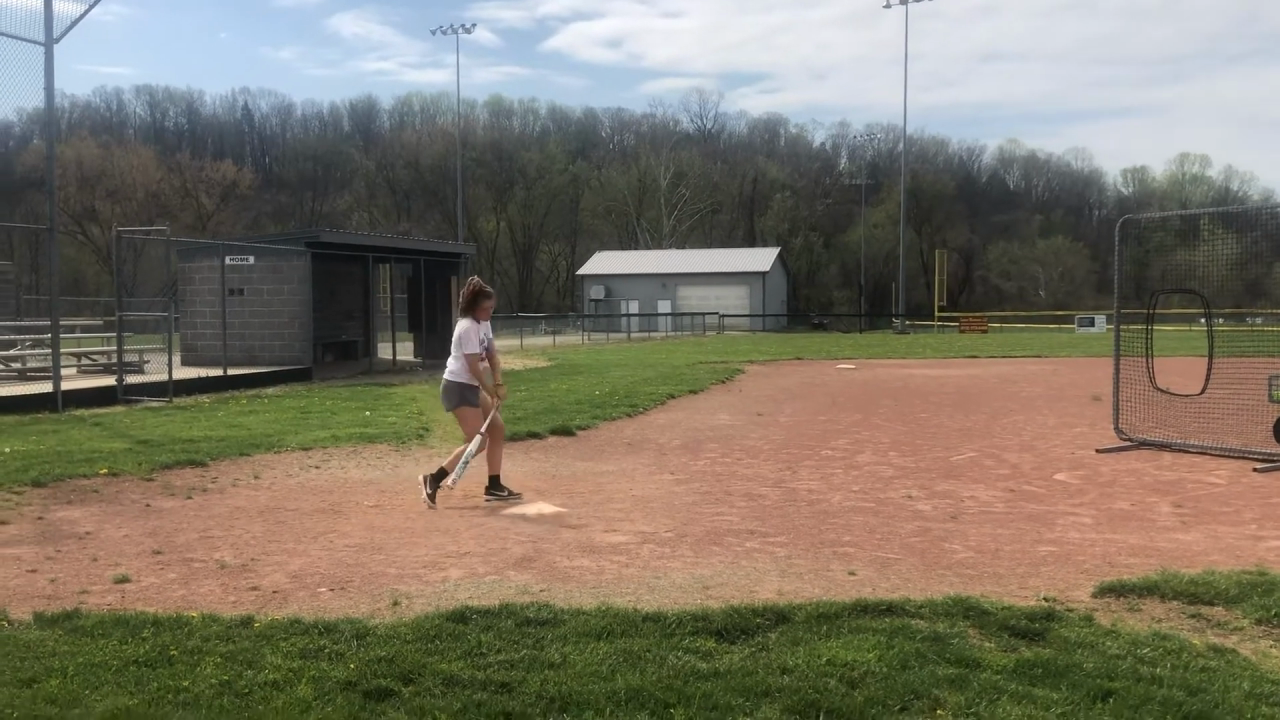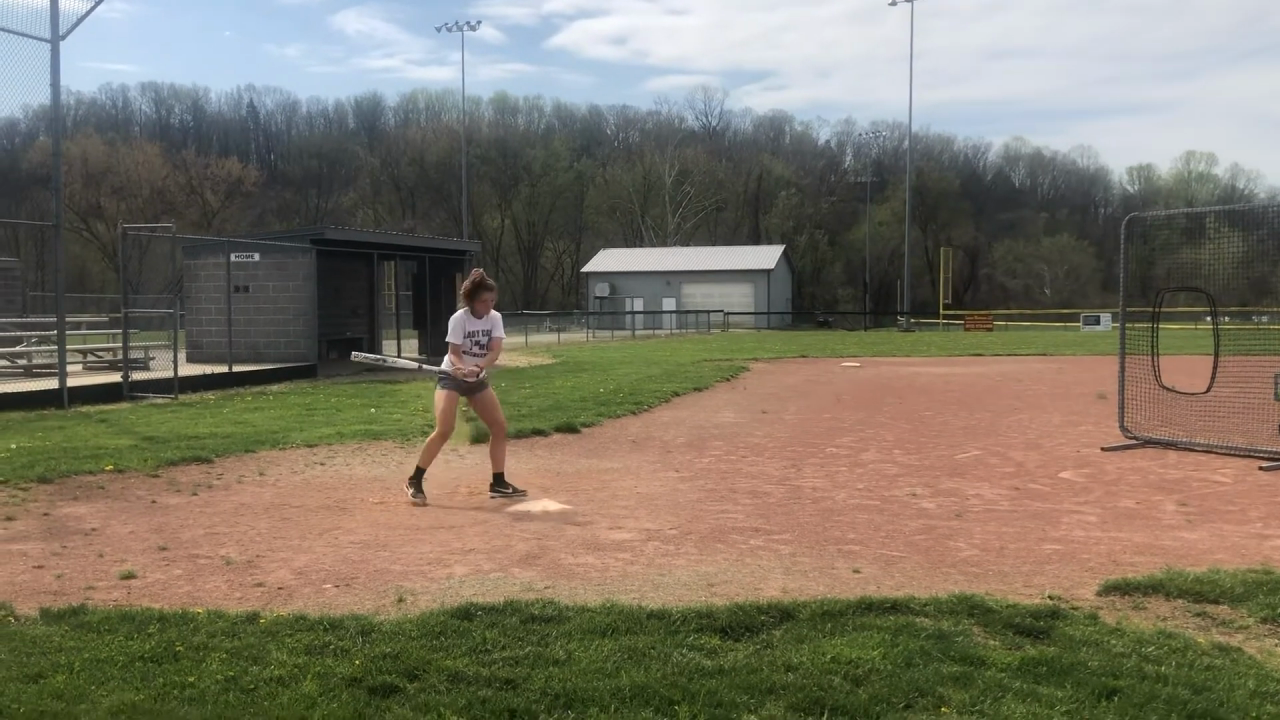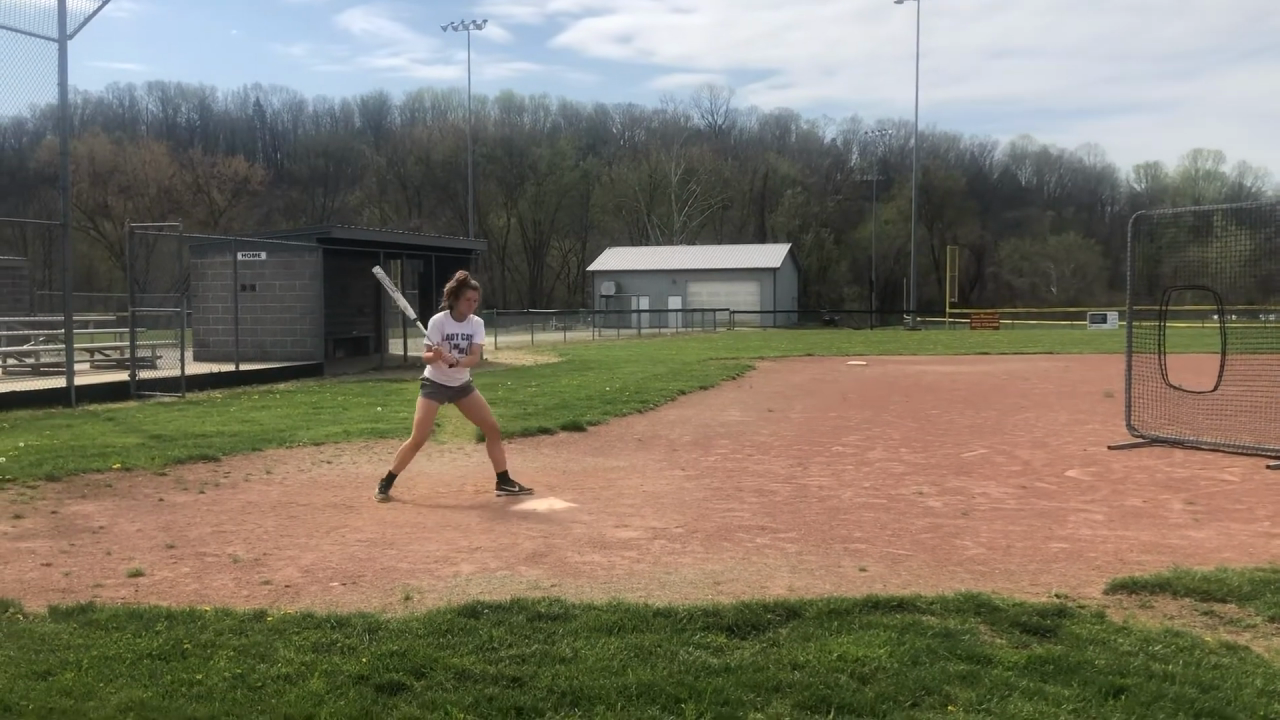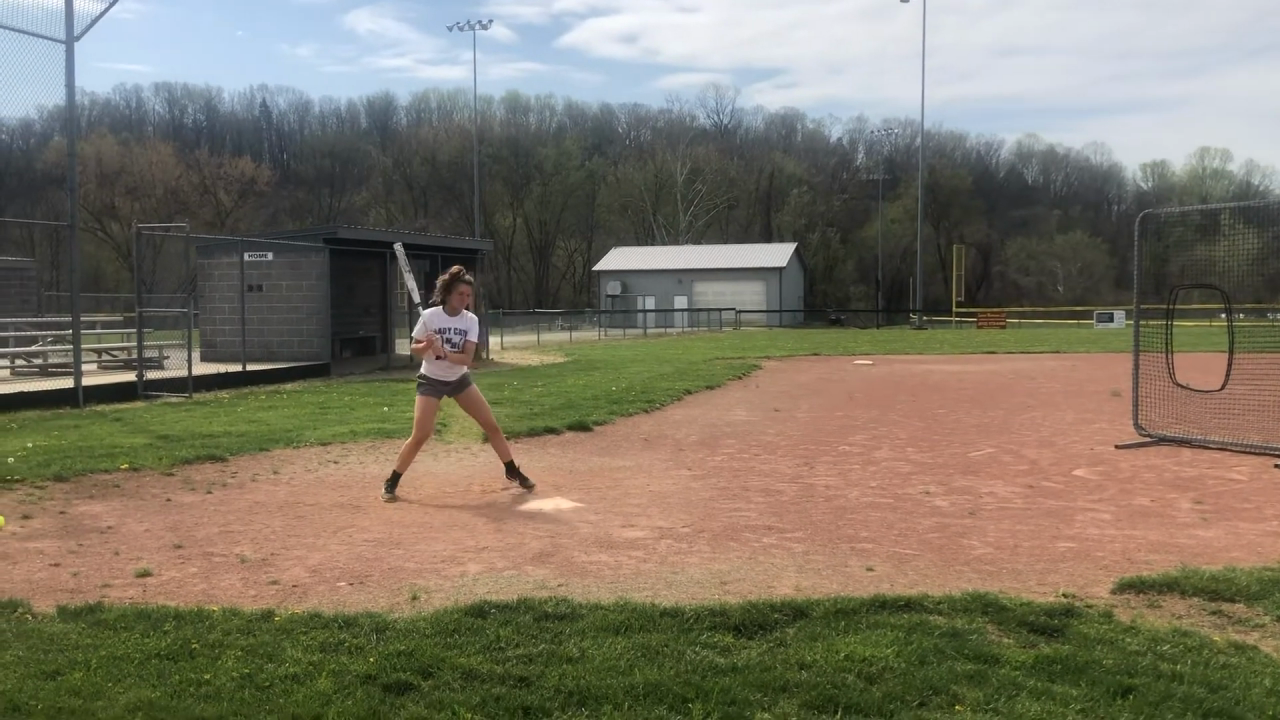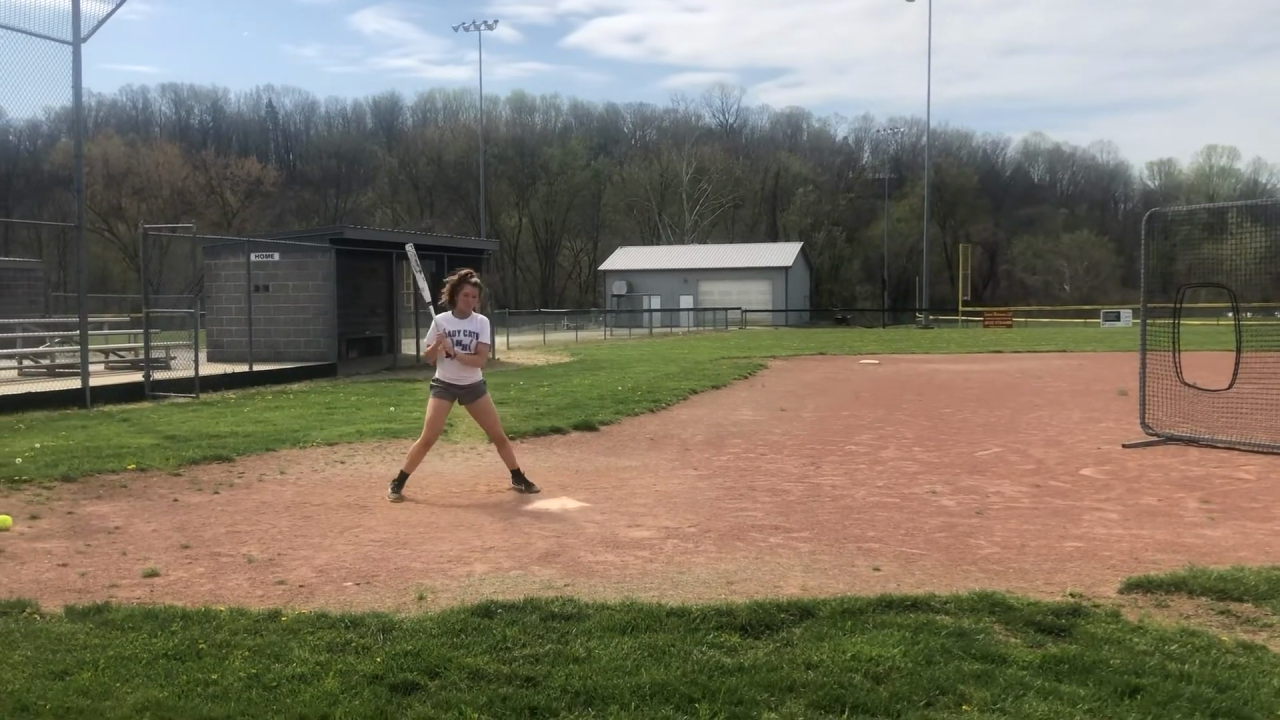
dt=0.2s
person 1, frame 1
left shoulder: (483, 323)
right shoulder: (468, 328)
left elbow: (492, 354)
right elbow: (472, 366)
left wrist: (498, 382)
right wrist: (491, 391)
left hip: (475, 387)
right hip: (457, 386)
left knee: (498, 430)
right knee: (478, 443)
left ankle: (494, 486)
right ankle: (432, 480)
person 1, frame 2
left shoulder: (495, 318)
right shoulder: (459, 319)
left elbow: (496, 351)
right elbow: (453, 353)
left wrist: (476, 368)
right wrist: (460, 367)
left hip: (478, 380)
right hip: (451, 378)
left knee: (499, 429)
right knee: (444, 431)
left ankle: (498, 484)
right ankle: (415, 480)
person 1, frame 3
left shoulder: (477, 323)
right shoulder: (437, 321)
left elbow: (475, 358)
right elbow: (426, 356)
left wrist: (453, 362)
right wrist: (435, 356)
left hip: (462, 385)
right hip: (433, 384)
left knee: (493, 429)
right knee: (418, 439)
left ankle: (504, 482)
right ankle: (386, 483)
person 1, frame 4
left shoulder: (471, 320)
right shoulder: (429, 316)
left elbow: (467, 358)
right elbow: (414, 350)
left wrist: (444, 354)
right wrist: (427, 346)
left hip: (460, 380)
right hip: (431, 381)
left knee: (492, 426)
right knee: (420, 436)
left ankle: (513, 471)
right ankle: (391, 482)
person 1, frame 5
left shoulder: (482, 322)
right shoulder: (441, 321)
left elbow: (481, 360)
right elbow: (428, 357)
left wrist: (454, 353)
right wrist: (437, 347)
left hip: (474, 385)
right hip: (444, 385)
left knee: (499, 436)
right knee: (428, 438)
left ankle: (518, 478)
right ankle: (398, 482)
